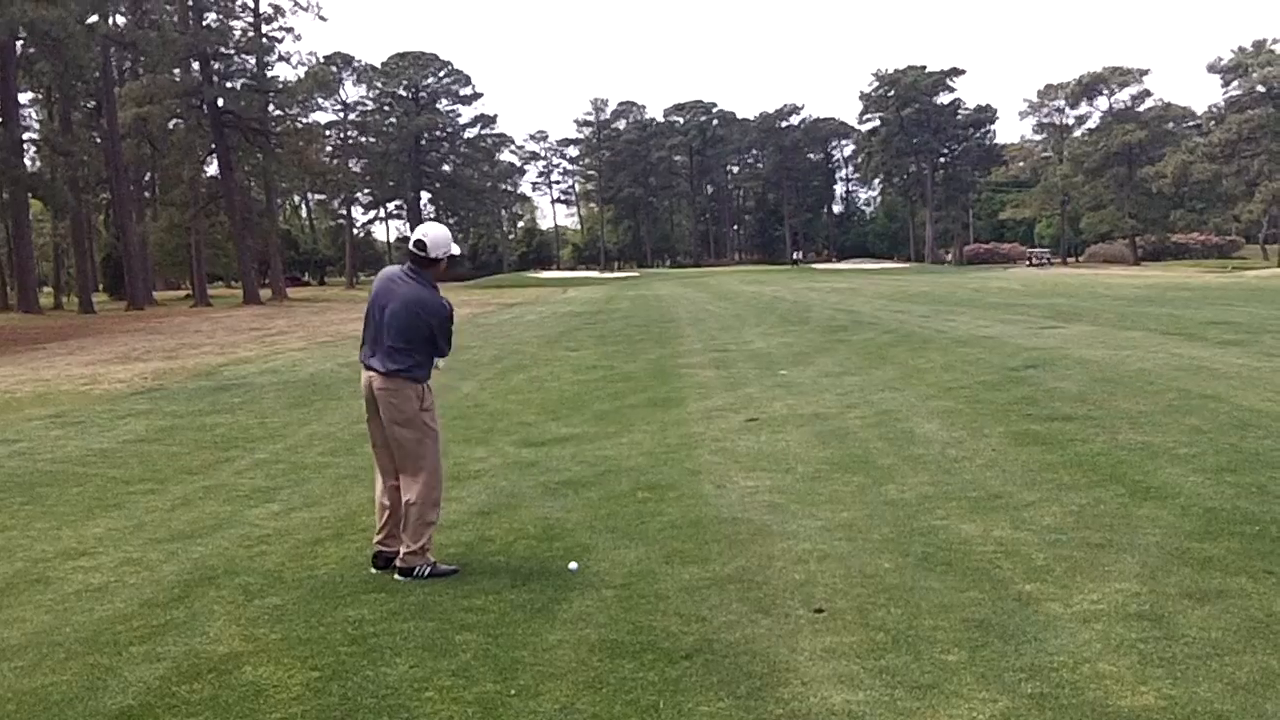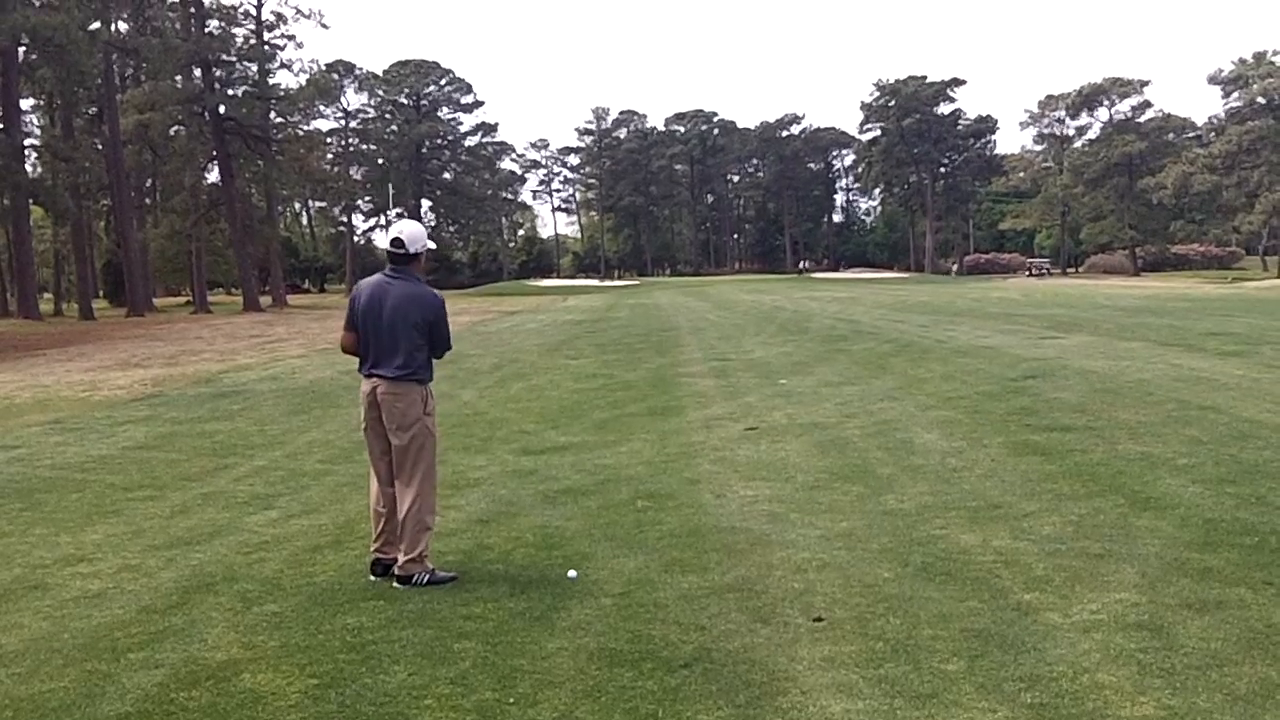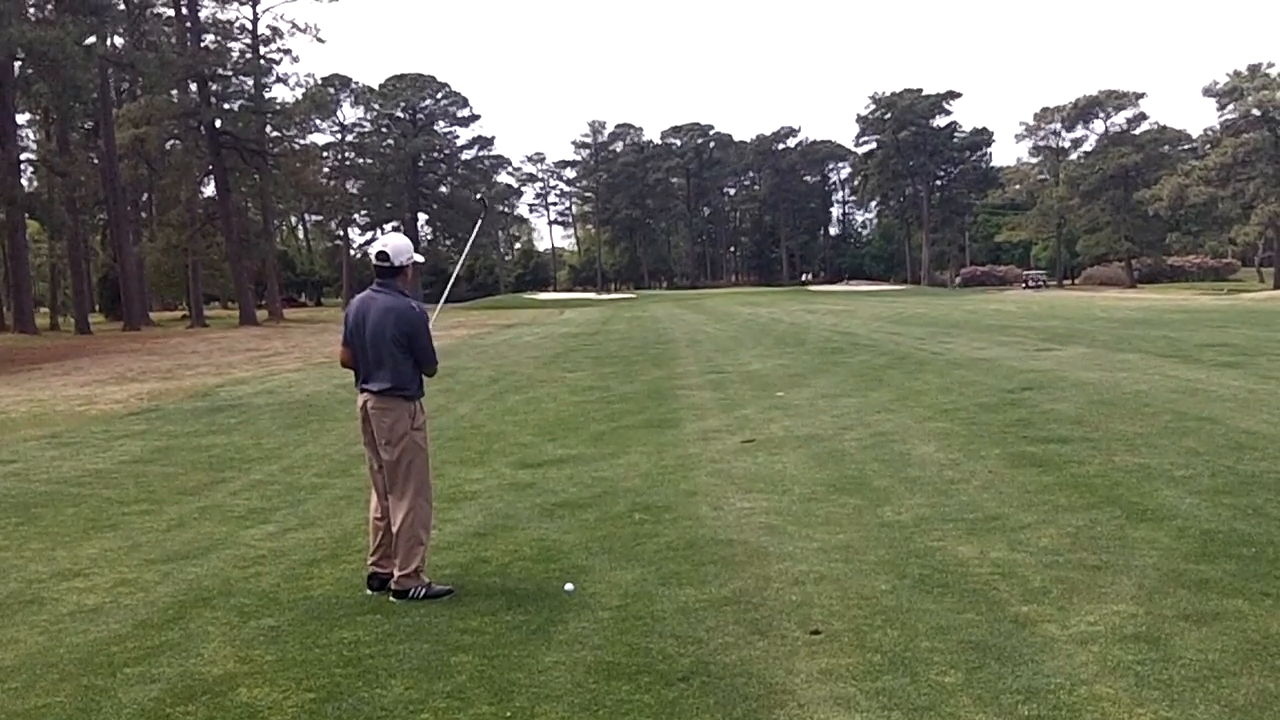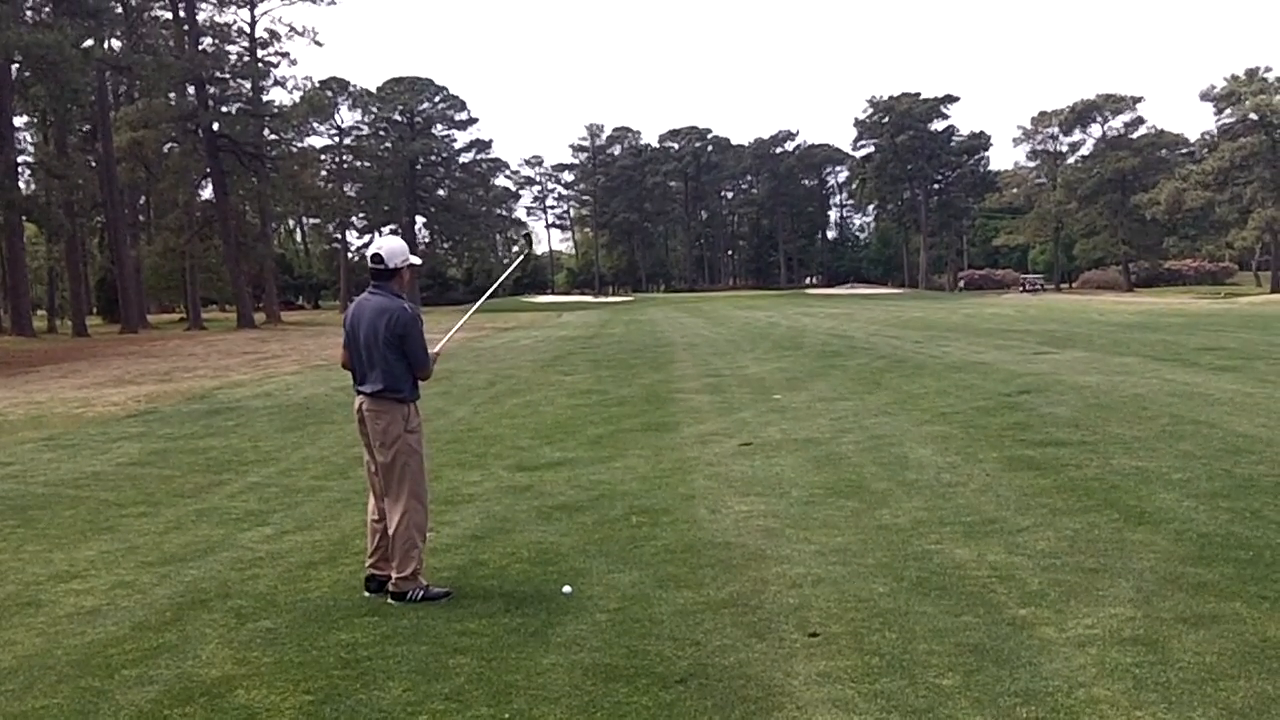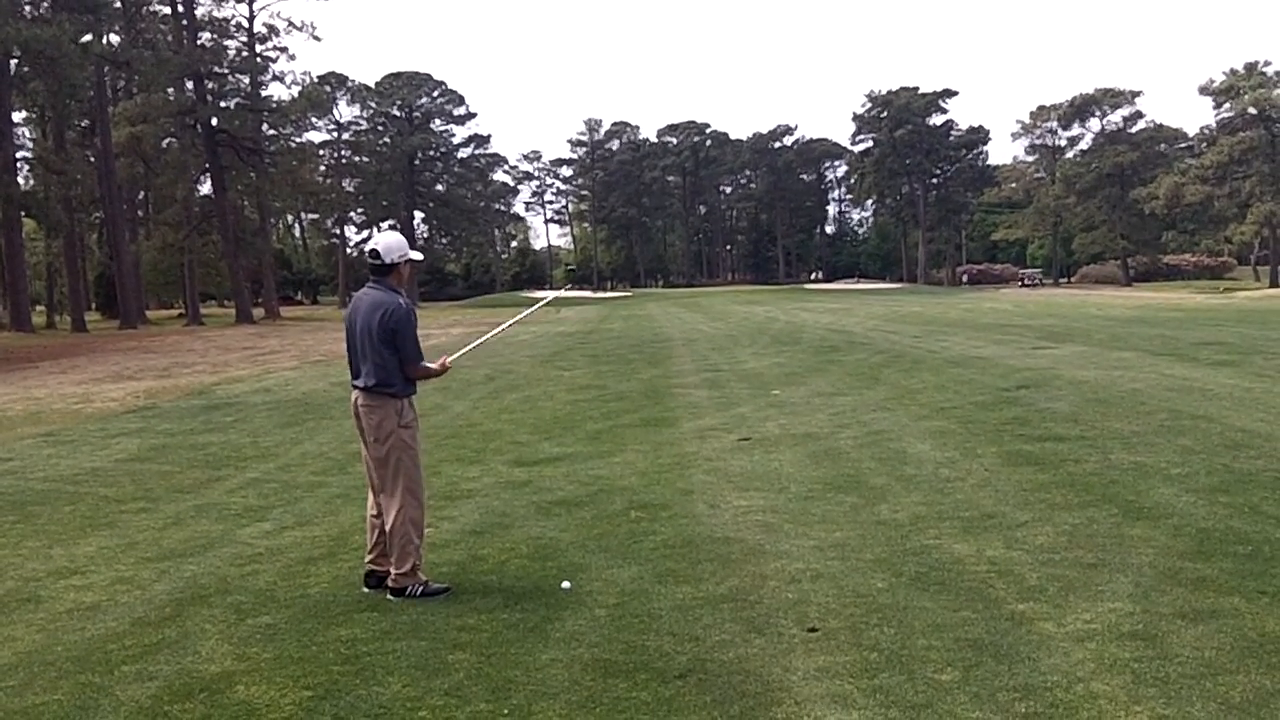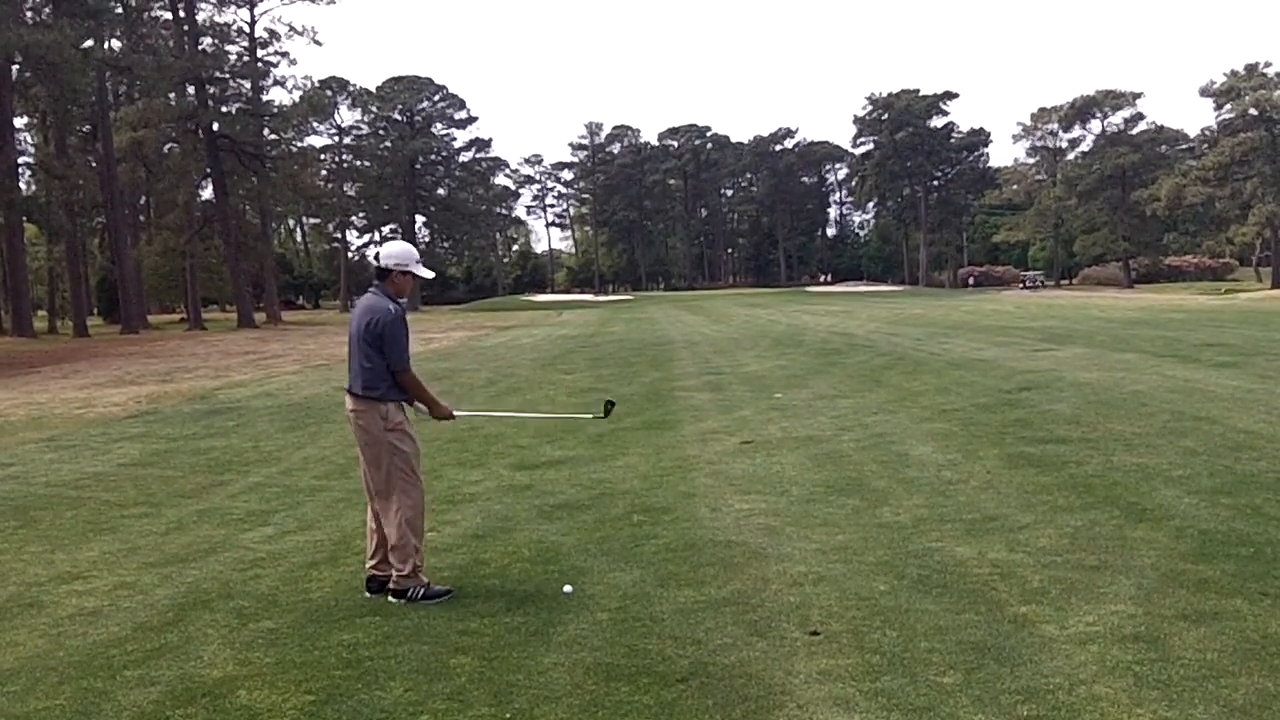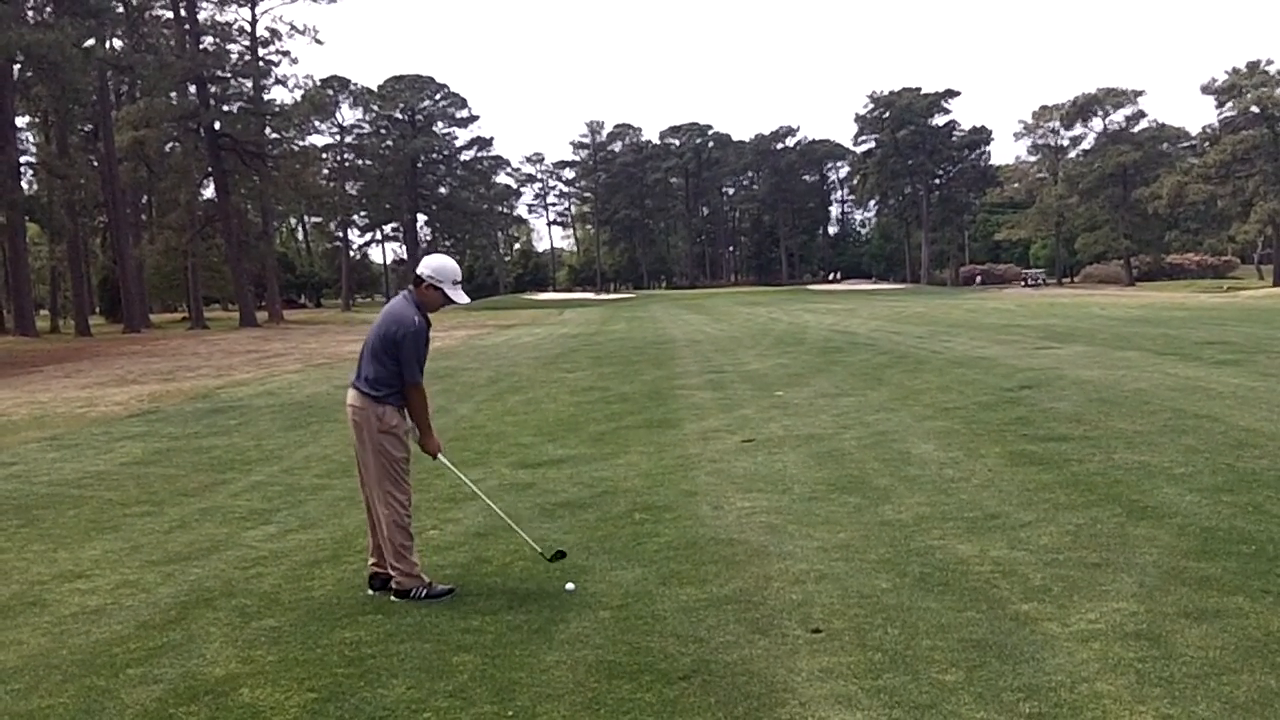
dt=0.5s
person 1, frame 1
left shoulder: (384, 278)
right shoulder: (436, 305)
right elbow: (441, 352)
left hip: (372, 379)
right hip: (404, 389)
left knee: (389, 471)
right knee: (421, 474)
left ankle: (385, 549)
right ankle: (413, 559)
person 1, frame 2
left shoulder: (363, 290)
right shoulder: (429, 300)
left elbow: (347, 344)
right elbow: (440, 351)
left hip: (372, 387)
right hip: (408, 393)
left knee: (383, 477)
right knee: (414, 481)
left ankle: (383, 556)
right ankle: (411, 566)
person 1, frame 3
left shoulder: (357, 305)
right shoulder: (410, 311)
left elbow: (346, 358)
right elbow: (430, 369)
left hip: (369, 402)
right hip: (399, 408)
left knee: (384, 491)
right knee: (410, 494)
left ankle: (380, 570)
right ankle: (407, 580)
person 1, frame 4
left shoulder: (356, 308)
right shoulder: (403, 312)
left elbow: (347, 360)
right elbow: (423, 372)
right wrist: (430, 359)
left hip: (366, 404)
right hip: (394, 411)
left knee: (381, 494)
right knee: (406, 497)
left ankle: (378, 573)
right ankle: (405, 582)
person 1, frame 5
left shoulder: (357, 301)
right shoulder: (398, 308)
right elbow: (412, 369)
right wrist: (436, 370)
left hip: (363, 399)
right hip: (390, 406)
left knee: (381, 489)
right knee: (403, 493)
left ankle: (378, 568)
right ankle: (404, 577)
person 1, frame 6
left shoulder: (365, 304)
right shoulder: (389, 313)
right elbow: (402, 373)
left wrist: (418, 399)
right wrist: (434, 406)
left hip: (361, 404)
right hip: (380, 411)
left knee: (381, 495)
right knee: (405, 494)
left ankle: (379, 573)
right ankle: (406, 580)
person 1, frame 7
left shoulder: (400, 305)
right shoulder: (411, 324)
right elbow: (413, 386)
left wrist: (419, 428)
right wrist: (427, 434)
left hip: (367, 402)
right hip: (379, 410)
left knee: (380, 495)
right knee: (394, 496)
left ankle: (382, 571)
right ankle: (406, 580)
